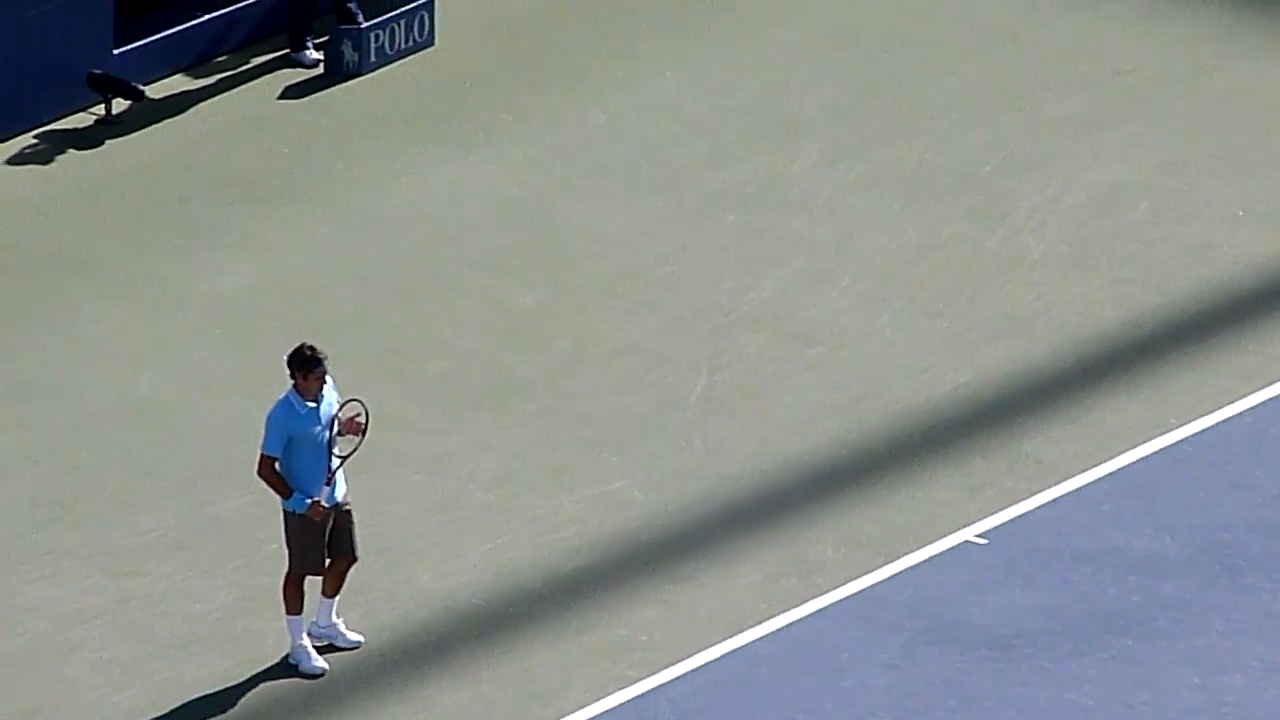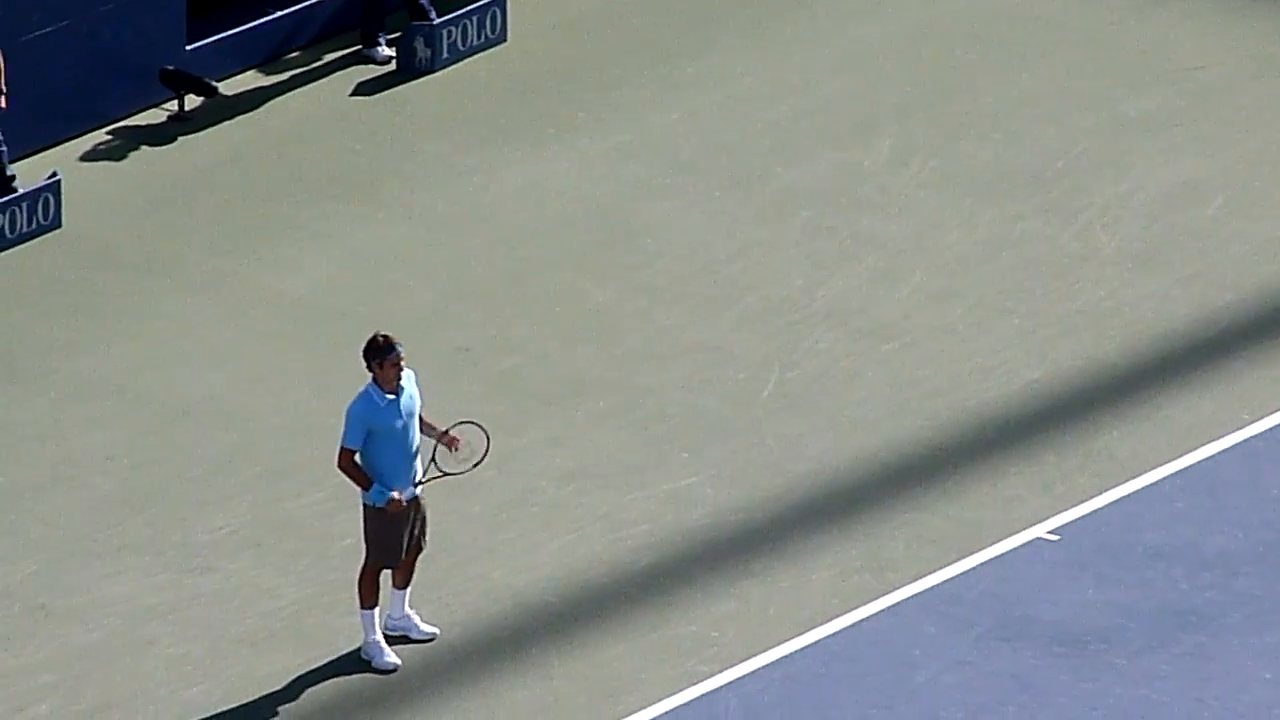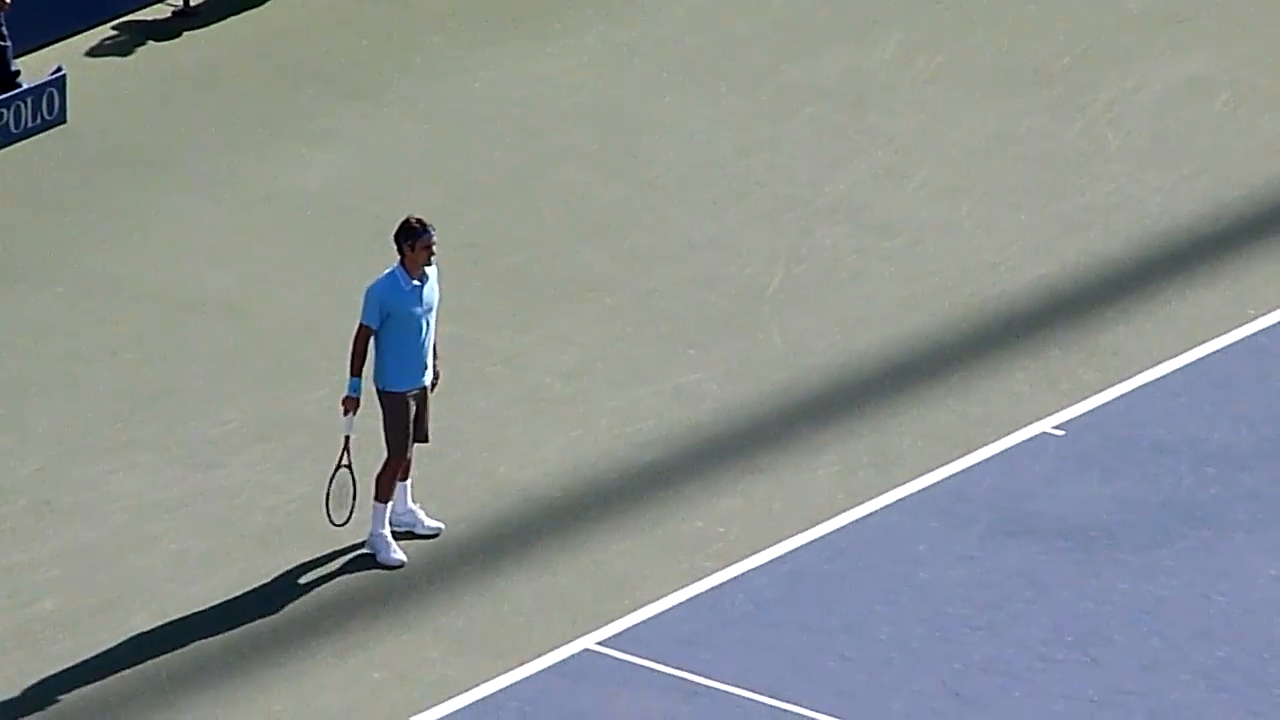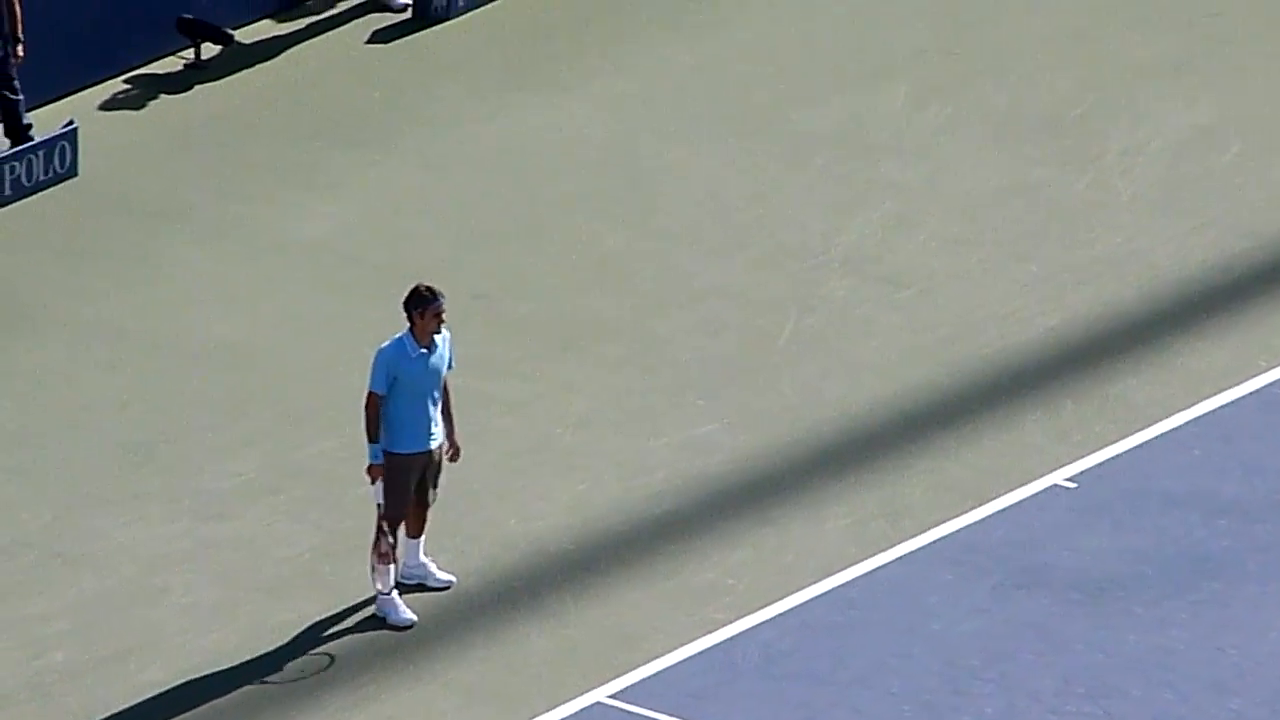
dt=0.5s
person 1, frame 1
left shoulder: (329, 388)
right shoulder: (281, 416)
right elbow: (265, 469)
left wrist: (345, 427)
right wrist: (301, 503)
left hip: (337, 495)
right hip: (304, 505)
left knee: (344, 559)
right knee: (299, 572)
left ankle: (324, 625)
right ankle: (299, 645)
person 1, frame 2
left shoulder: (409, 381)
right shoulder: (361, 409)
right elbow: (345, 461)
left wrist: (436, 434)
right wrist: (381, 494)
left hip: (412, 490)
right hip: (384, 500)
left knee: (410, 554)
right knee: (375, 565)
left ankle: (399, 617)
right ankle: (372, 640)
person 1, frame 3
left shoulder: (431, 276)
right shoulder: (382, 290)
right elbow: (362, 338)
left wrist: (434, 364)
right wrist: (353, 388)
left hip: (421, 381)
right hip: (396, 387)
left knee: (409, 449)
right knee: (397, 455)
left ankle: (403, 512)
right ankle: (378, 532)
person 1, frame 4
left shoulder: (443, 342)
right shoulder: (389, 355)
right elbow: (373, 405)
left wrist: (451, 432)
right wrist: (374, 455)
left hip: (433, 443)
right hip: (400, 449)
left knee: (420, 506)
right knee: (393, 517)
left ankle: (414, 565)
right ankle: (386, 596)
